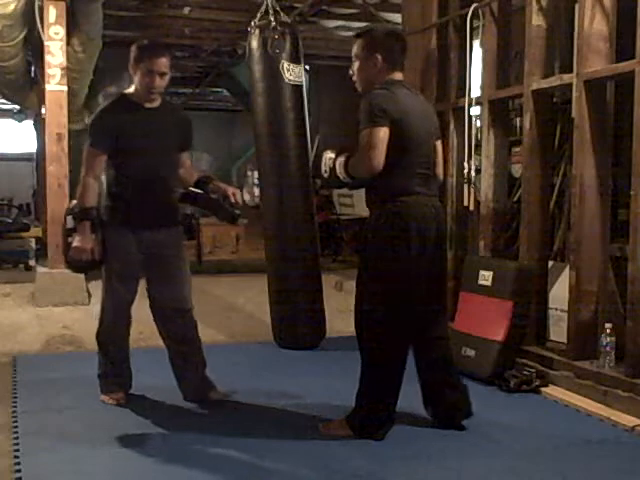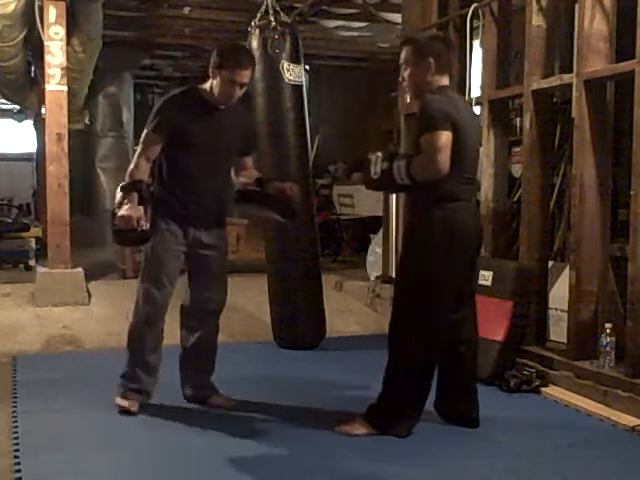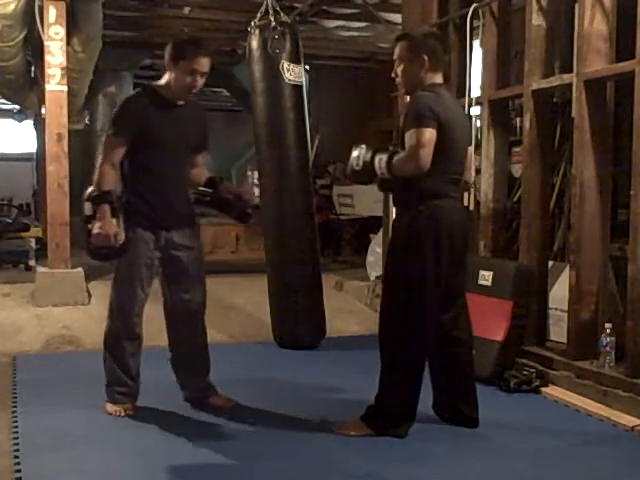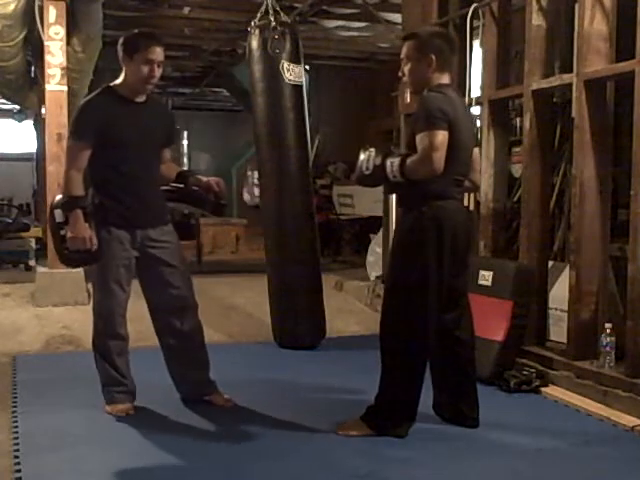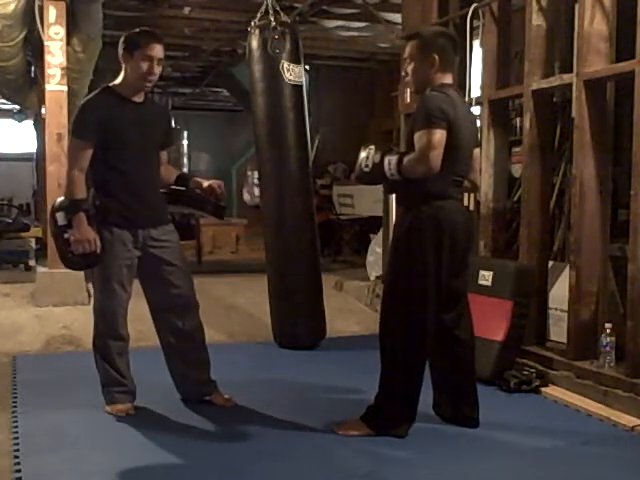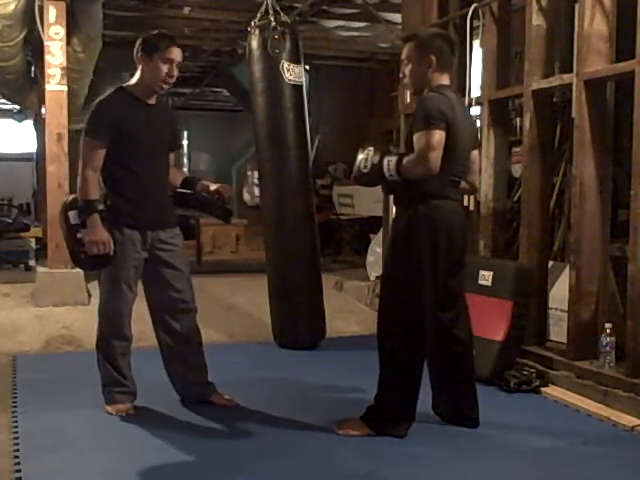
dt=0.7s
person 1, frame 1
left shoulder: (378, 100)
right shoulder: (422, 105)
left elbow: (371, 162)
left wrist: (337, 166)
left hip: (397, 218)
right hip: (429, 213)
left knee: (381, 320)
right knee: (428, 316)
left ankle: (369, 419)
right ankle: (450, 404)
person 1, frame 2
left shoulder: (434, 106)
right shoulder: (463, 108)
left elbow: (436, 164)
left wrist: (391, 171)
right wrist: (403, 170)
left hip: (438, 221)
right hip: (464, 218)
left knee: (415, 321)
right knee: (457, 316)
left ankle: (390, 416)
right ankle: (460, 406)
person 1, frame 3
left shoulder: (422, 102)
right shoulder: (456, 108)
left elbow: (418, 159)
left wrist: (374, 164)
left hip: (424, 218)
right hip: (452, 215)
left knee: (405, 319)
right knee: (449, 315)
left ankle: (389, 416)
right ankle: (459, 406)
person 1, frame 4
left shoulder: (431, 104)
right shoulder: (461, 108)
left elbow: (431, 162)
left wrist: (383, 168)
left hip: (428, 219)
right hip: (454, 216)
left knee: (406, 319)
right knee: (451, 315)
left ankle: (389, 416)
right ankle: (459, 406)
person 1, frame 5
left shoulder: (432, 102)
right shoulder: (464, 109)
left elbow: (427, 161)
left wrist: (383, 166)
left hip: (427, 218)
right hip: (454, 215)
left knee: (405, 318)
right knee: (450, 314)
left ankle: (388, 416)
right ankle: (460, 406)
person 1, frame 6
left shoulder: (431, 103)
right shoulder: (461, 110)
left elbow: (427, 161)
left wrist: (381, 167)
left hip: (424, 218)
right hip: (451, 215)
left knee: (403, 318)
right knee: (448, 313)
left ankle: (388, 416)
right ankle: (459, 406)
person 2, frame 1
left shoulder: (176, 119)
right shoulder: (110, 117)
right elbow: (92, 176)
left wrist: (211, 184)
right wrist: (84, 229)
left hip: (167, 227)
right hip: (122, 229)
left knee: (177, 307)
right knee: (116, 309)
left ankle: (196, 384)
right ankle: (114, 383)
person 2, frame 2
left shoulder: (243, 120)
right shoulder: (178, 106)
left elbow: (244, 172)
right elbow: (145, 157)
left wrist: (271, 186)
right wrist: (132, 199)
left hip: (214, 226)
right hip: (170, 221)
left knee: (207, 307)
right knee: (152, 302)
left ankle: (198, 385)
right ankle: (134, 386)
person 2, frame 3
left shoulder: (197, 116)
right shoulder: (137, 107)
right elbow: (109, 164)
left wrist: (220, 187)
right wrist: (105, 215)
left hip: (182, 227)
right hip: (139, 226)
left knee: (190, 308)
right knee: (127, 309)
left ankle: (198, 387)
right ankle: (121, 392)
person 2, frame 4
left shoulder: (160, 113)
right shoulder: (97, 108)
right elbow: (75, 168)
left wrist: (192, 180)
right wrist: (76, 219)
left hip: (157, 225)
right hip: (112, 227)
left knee: (180, 305)
right knee: (111, 312)
left ankle: (198, 385)
right ankle: (118, 393)
person 2, frame 5
left shoulder: (159, 114)
right shoulder: (97, 108)
right elbow: (77, 170)
left wrist: (194, 182)
right wrist: (79, 221)
left hip: (158, 226)
right hip: (113, 228)
left knee: (181, 305)
right knee: (111, 313)
left ankle: (198, 385)
right ankle: (118, 393)
person 2, frame 6
left shoulder: (167, 117)
right shoulder: (111, 108)
right elbow: (90, 170)
left wrist: (198, 185)
right wrist: (93, 221)
left hip: (164, 227)
right hip: (122, 228)
left knee: (180, 309)
right knee: (116, 312)
left ankle: (196, 386)
right ankle: (118, 392)
